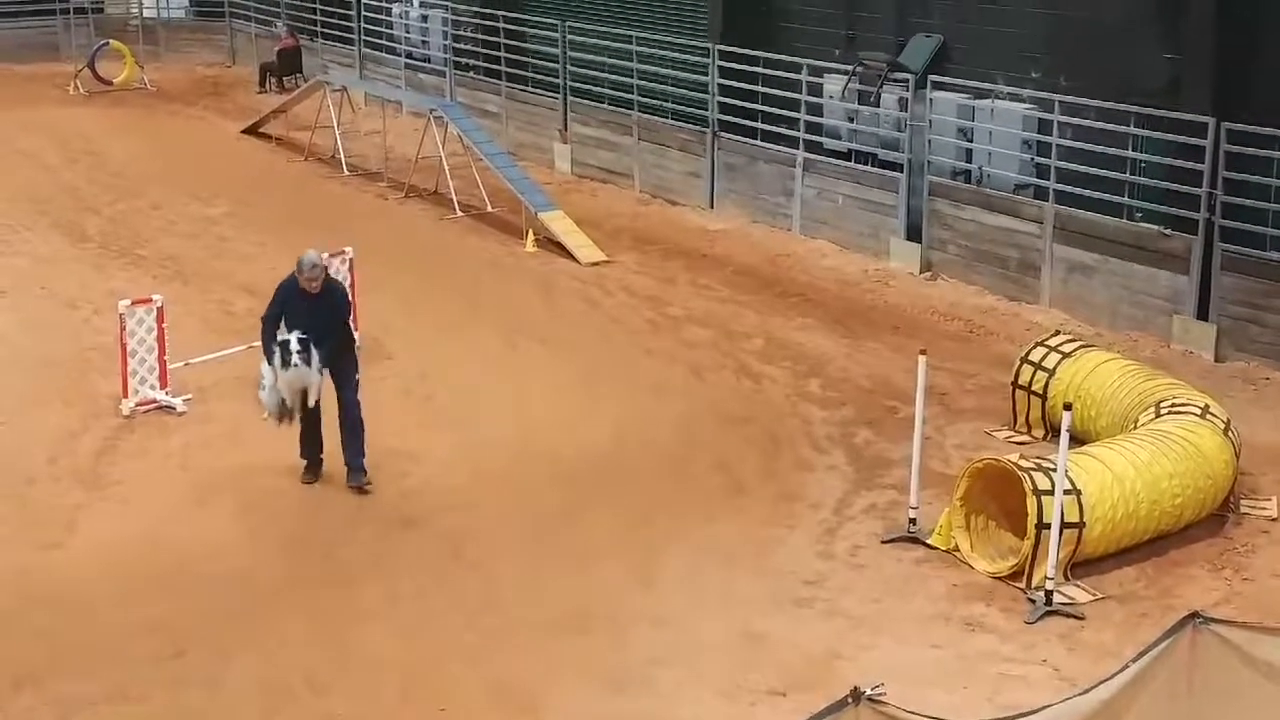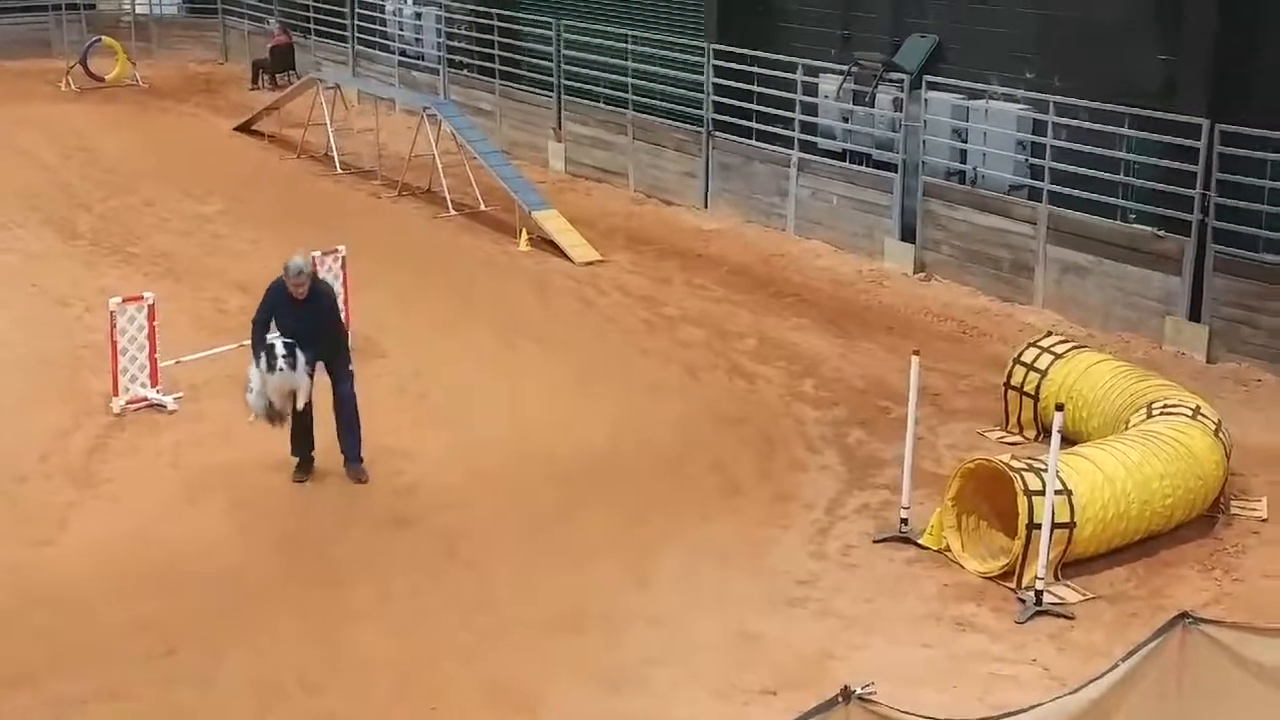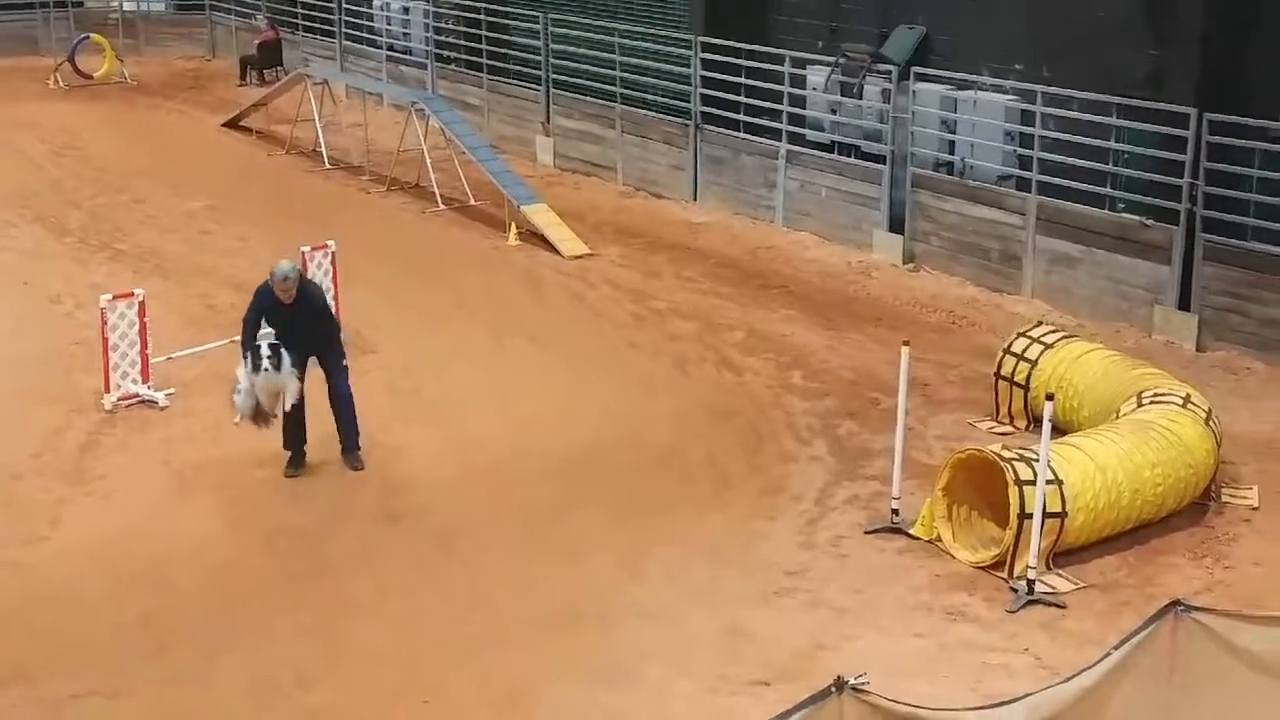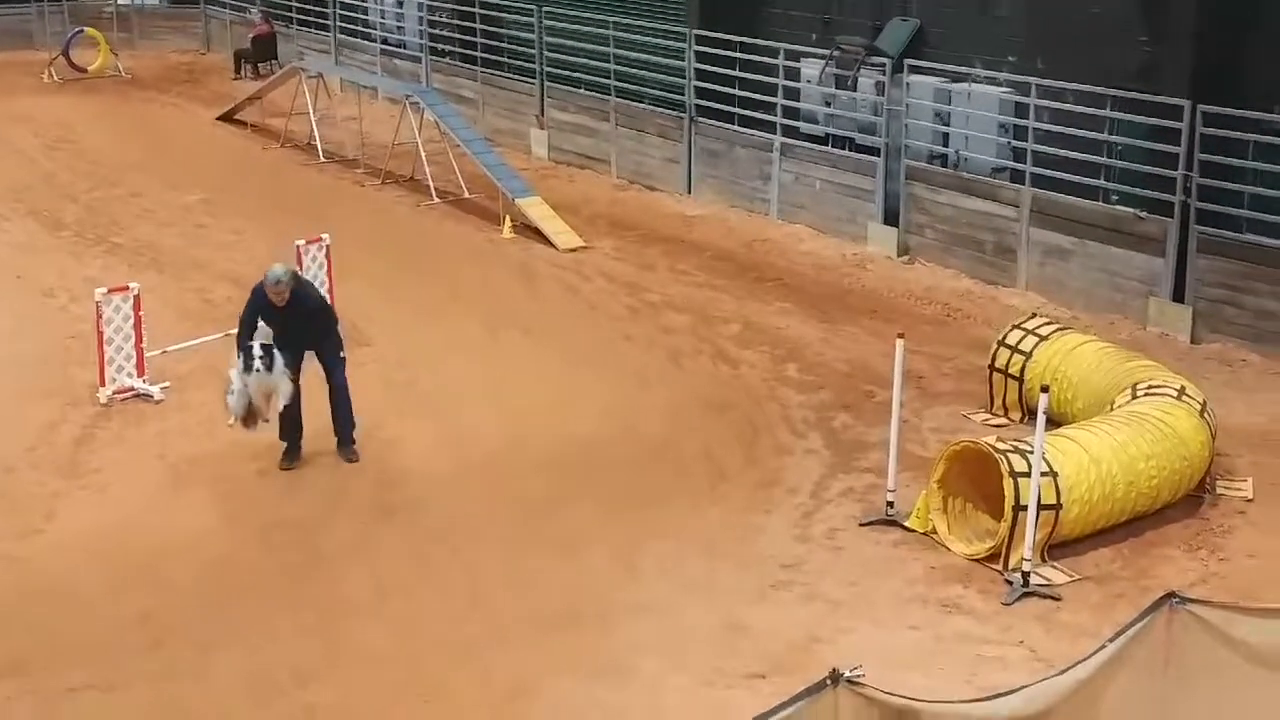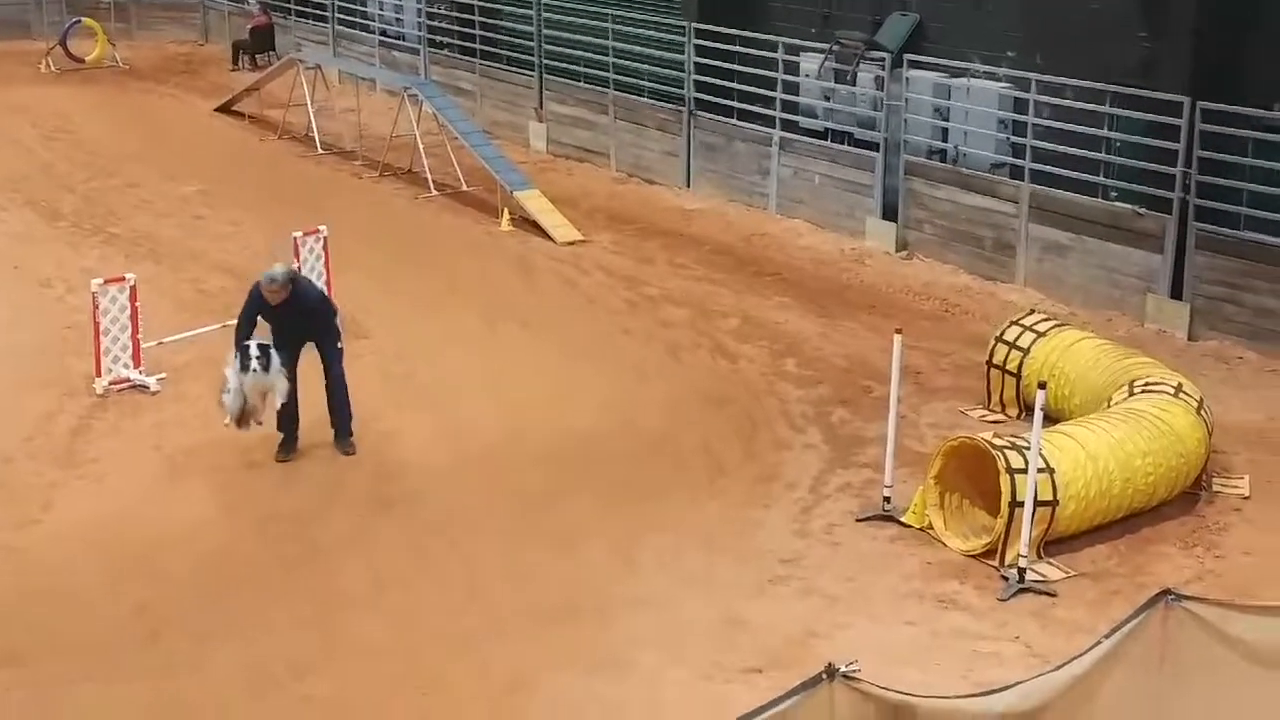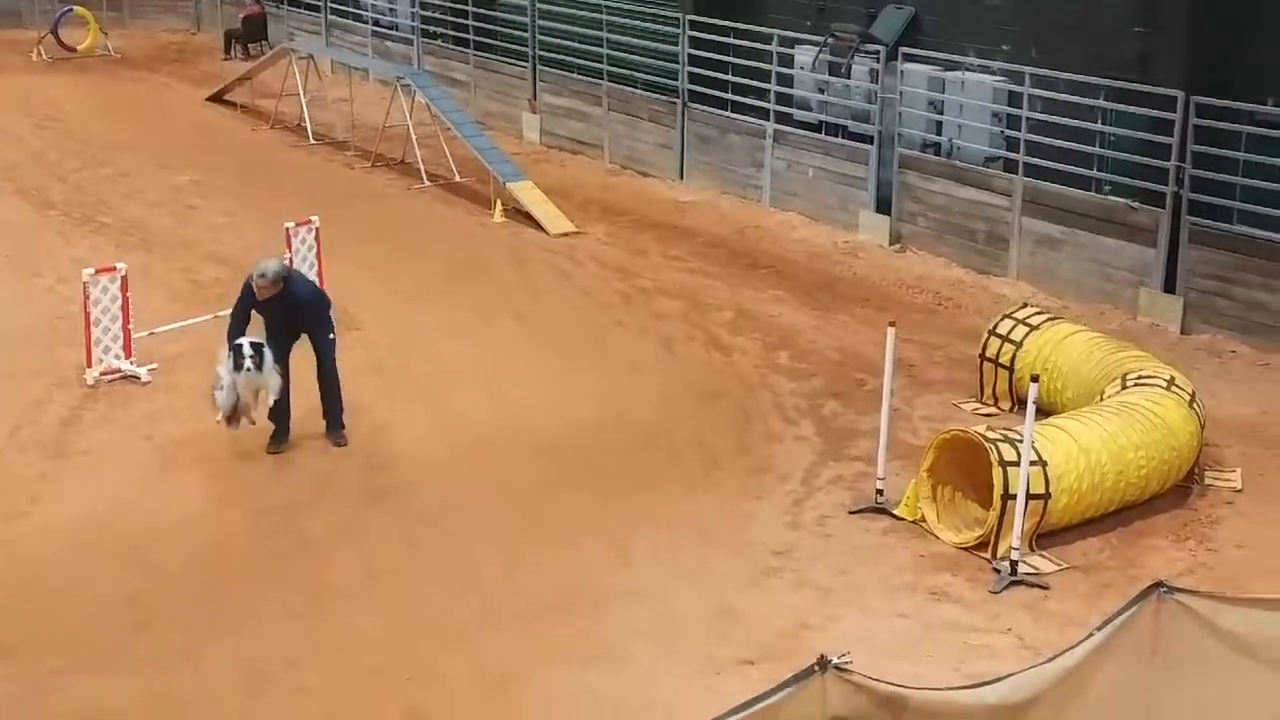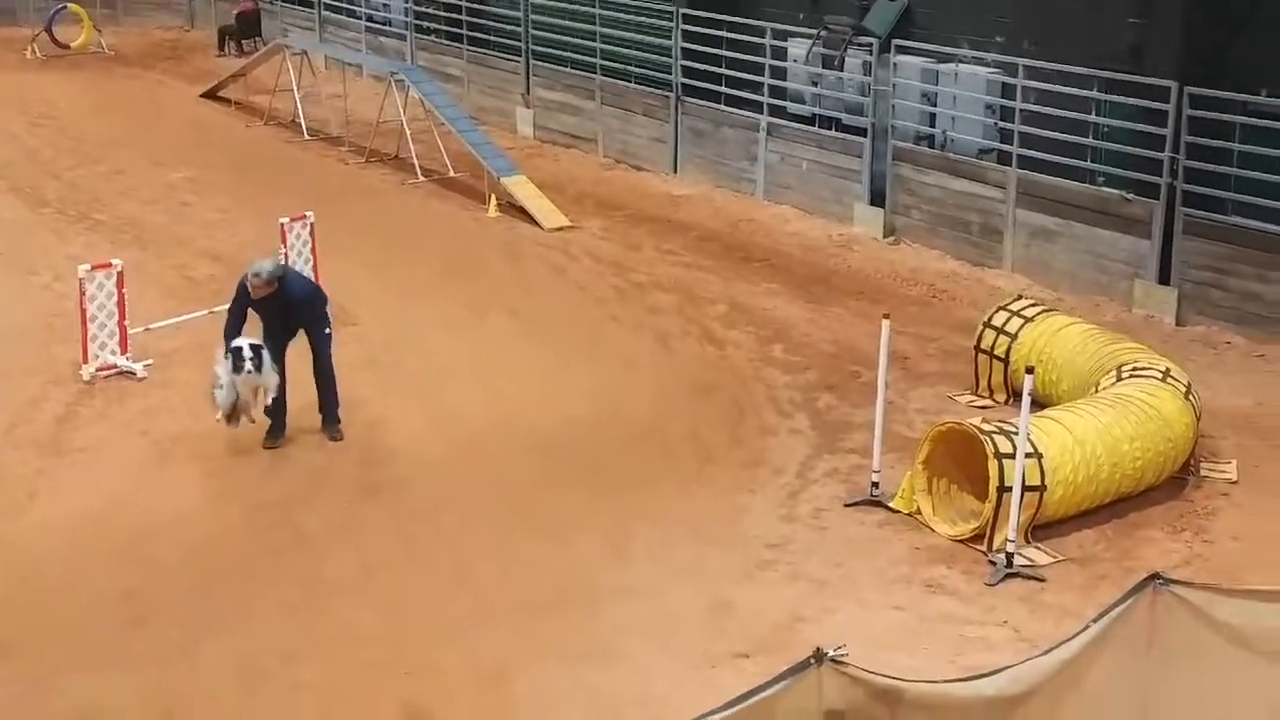
dt=0.1s
person 1, frame 1
left shoulder: (337, 292)
right shoulder: (286, 289)
left elbow: (341, 333)
right elbow: (269, 323)
left wrist: (319, 361)
right wrist: (272, 358)
left hip: (339, 351)
left knee: (349, 404)
right knee: (308, 406)
left ankle: (355, 469)
right ankle: (312, 461)
person 1, frame 2
left shoulder: (324, 294)
right shoulder: (275, 291)
left elbow: (329, 334)
right elbow: (259, 326)
left wrist: (306, 363)
left hip: (331, 347)
right hip: (296, 348)
left knee: (344, 396)
left ankle: (353, 459)
right ankle: (304, 459)
person 1, frame 3
left shoulder: (314, 295)
right shoulder: (263, 293)
left elbow: (316, 336)
right elbow: (250, 326)
left wrist: (293, 364)
left hip: (324, 341)
right hip: (290, 343)
left knee: (339, 388)
left ankle: (350, 448)
right ankle: (296, 454)
person 1, frame 4
left shoulder: (309, 296)
right shoulder: (259, 294)
left elbow: (317, 332)
right elbow: (246, 327)
left wrist: (285, 361)
left hip: (322, 335)
right hip: (286, 338)
left knee: (337, 381)
left ankle: (345, 441)
right ankle: (292, 446)
person 1, frame 5
left shoulder: (309, 297)
right shoulder: (258, 292)
left elbow: (309, 333)
right elbow: (245, 325)
left hip: (321, 326)
right hip: (285, 329)
left knee: (334, 373)
right knee: (285, 376)
left ankle: (343, 434)
right ankle: (289, 438)
person 1, frame 6
left shoulder: (302, 292)
right shoulder: (251, 286)
left elbow: (296, 329)
right elbow: (238, 320)
left hip: (315, 318)
right hip: (279, 322)
left knee: (327, 365)
right knee: (277, 368)
left ankle: (334, 426)
right ankle: (280, 429)
person 1, frame 7
left shoulder: (296, 292)
right shoulder: (247, 285)
left elbow: (290, 330)
right elbow: (235, 319)
left hip: (312, 311)
right hip: (276, 316)
left knee: (323, 360)
right knee: (273, 363)
left ankle: (330, 420)
right ankle: (277, 425)
